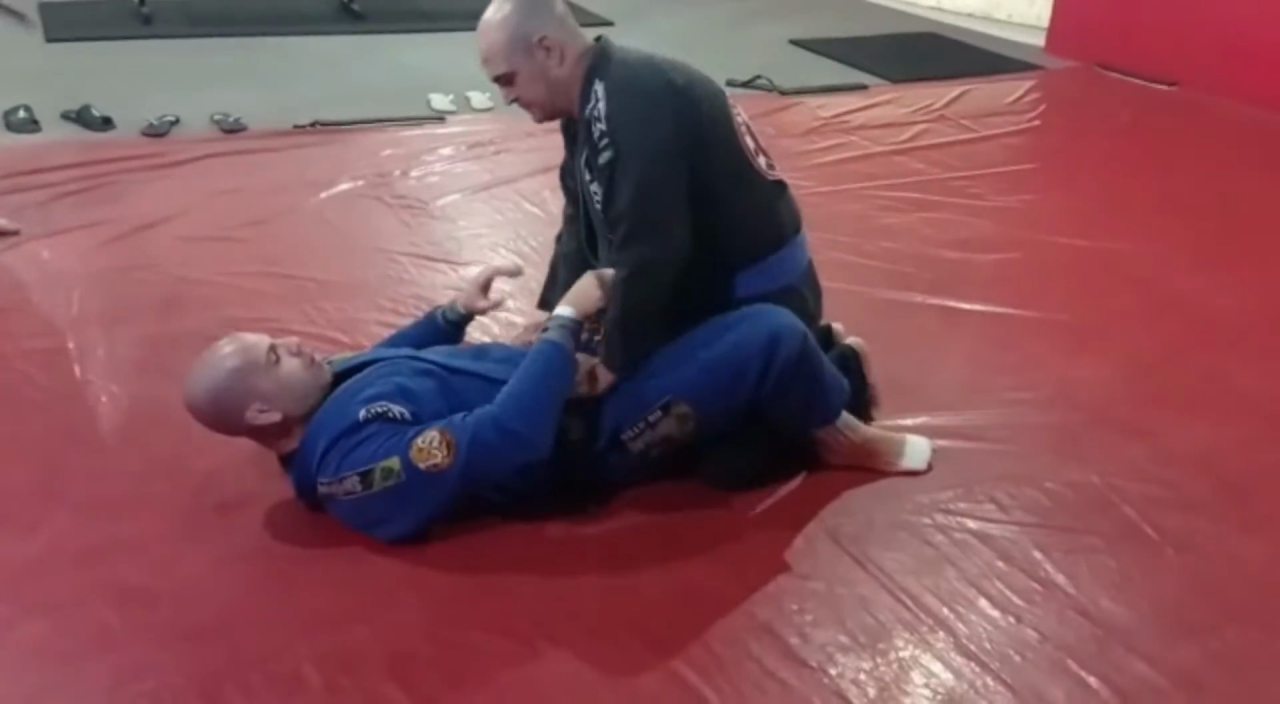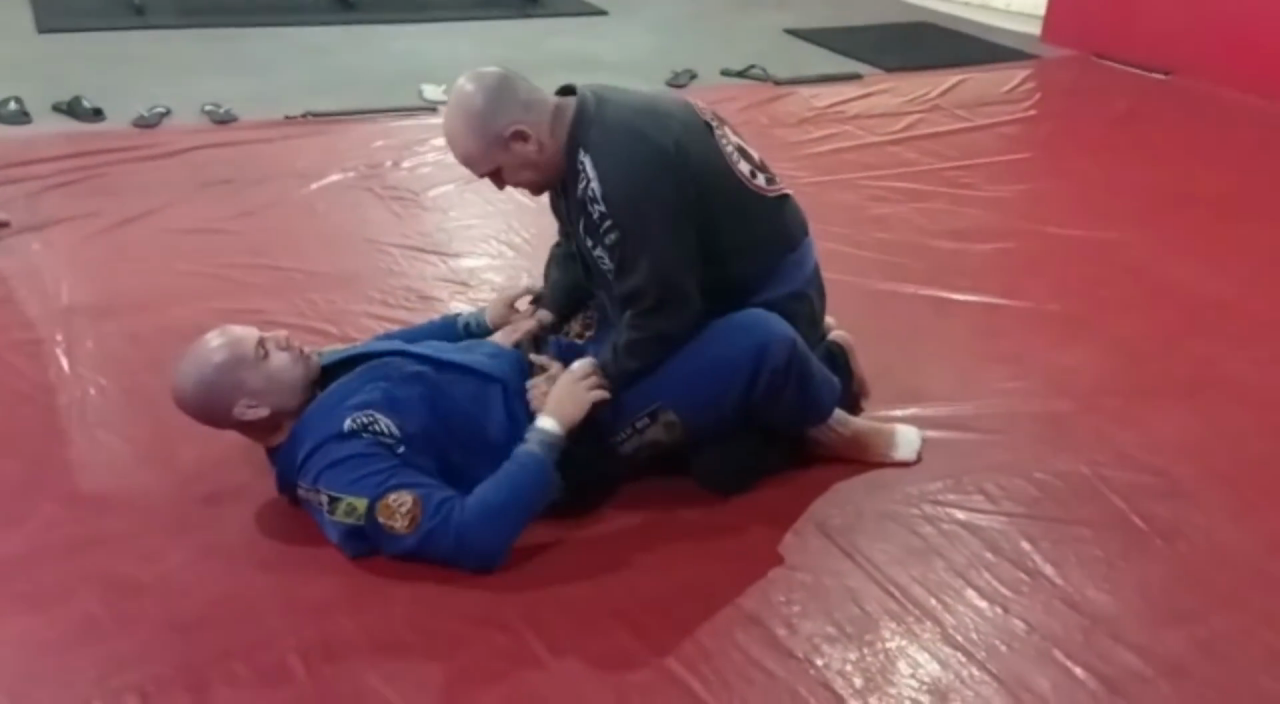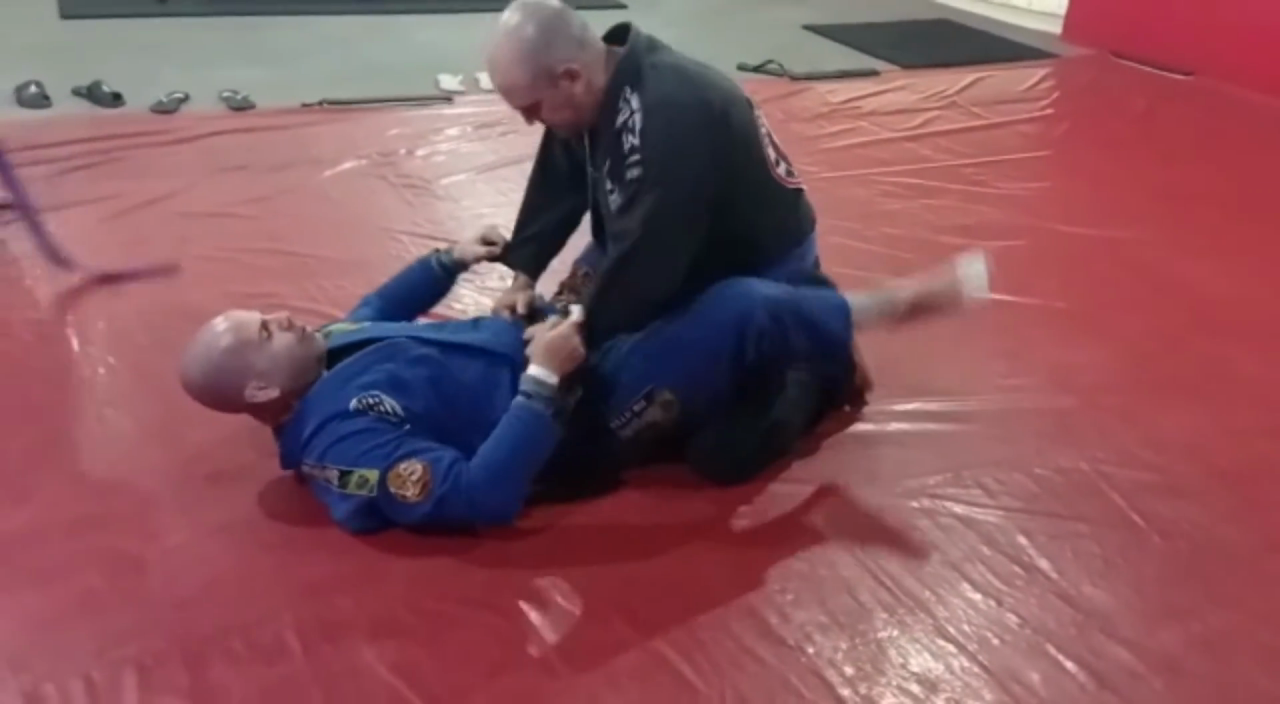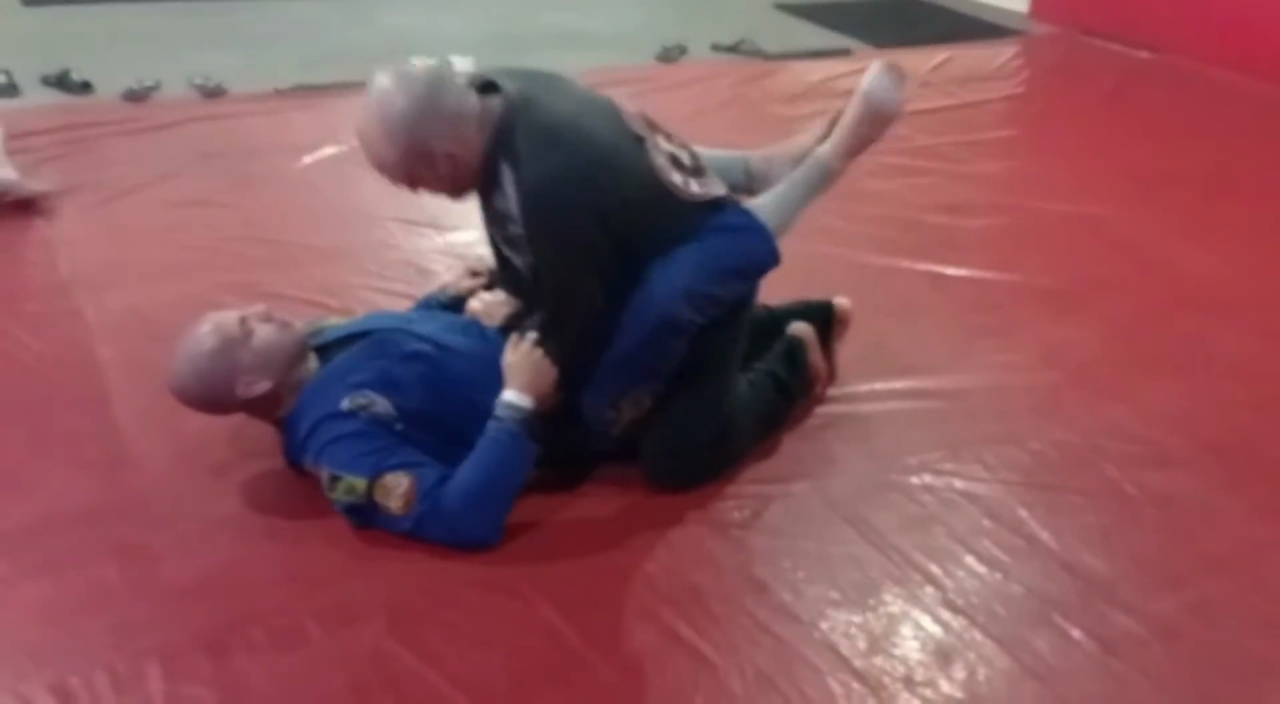
dt=1s
person 1, frame 1
left shoulder: (324, 400)
right shoulder: (358, 459)
left elbow: (388, 356)
right elbow: (511, 437)
left wrist: (454, 310)
right wrist: (567, 317)
left hip: (576, 378)
right hip: (593, 433)
right knee: (769, 332)
left ankle: (809, 364)
right ankle: (842, 438)
person 1, frame 2
left shoulder: (318, 384)
right shoulder: (339, 465)
left elbow: (393, 347)
right elbow: (475, 538)
left wrist: (482, 321)
right wrist: (554, 428)
left hip: (548, 364)
right hip: (577, 425)
right knee: (757, 340)
left ankle: (799, 364)
right ankle: (835, 431)
person 1, frame 3
left shoulder: (326, 358)
right shoulder: (343, 439)
left elbow: (374, 310)
right elbow: (482, 494)
left wrist: (448, 260)
right wrist: (543, 380)
left hip: (538, 345)
right hip: (586, 409)
right knee: (738, 311)
left ankle: (817, 357)
right ankle: (893, 302)
person 1, frame 4
left shoulder: (316, 348)
right shoulder: (337, 432)
right elbow: (461, 518)
left wrist: (452, 295)
right wrist: (519, 401)
left hip: (538, 342)
left ankle: (794, 326)
person 2, frame 1
left shoulder: (631, 106)
right shoulder: (597, 99)
left elbow: (648, 250)
right elbow: (583, 220)
left wrist: (613, 360)
right wrist: (554, 314)
left hip: (758, 287)
right hip: (706, 277)
left knee: (731, 459)
right ankle: (814, 349)
person 2, frame 2
left shoulder: (622, 168)
right shoulder: (583, 119)
left elbow: (659, 311)
right elbow: (579, 241)
right wrist: (550, 312)
left hip: (765, 290)
right hip: (704, 276)
left knee: (722, 464)
person 2, frame 3
left shoulder: (668, 118)
left elbow: (644, 261)
right elbow: (557, 186)
right wrist: (524, 275)
left hip: (758, 274)
right hip: (688, 262)
person 2, frame 4
left shoulder: (549, 188)
right shoulder: (491, 96)
left elbow: (569, 318)
right wrist: (515, 297)
left hip: (701, 258)
right hip: (651, 234)
left ankle: (791, 356)
